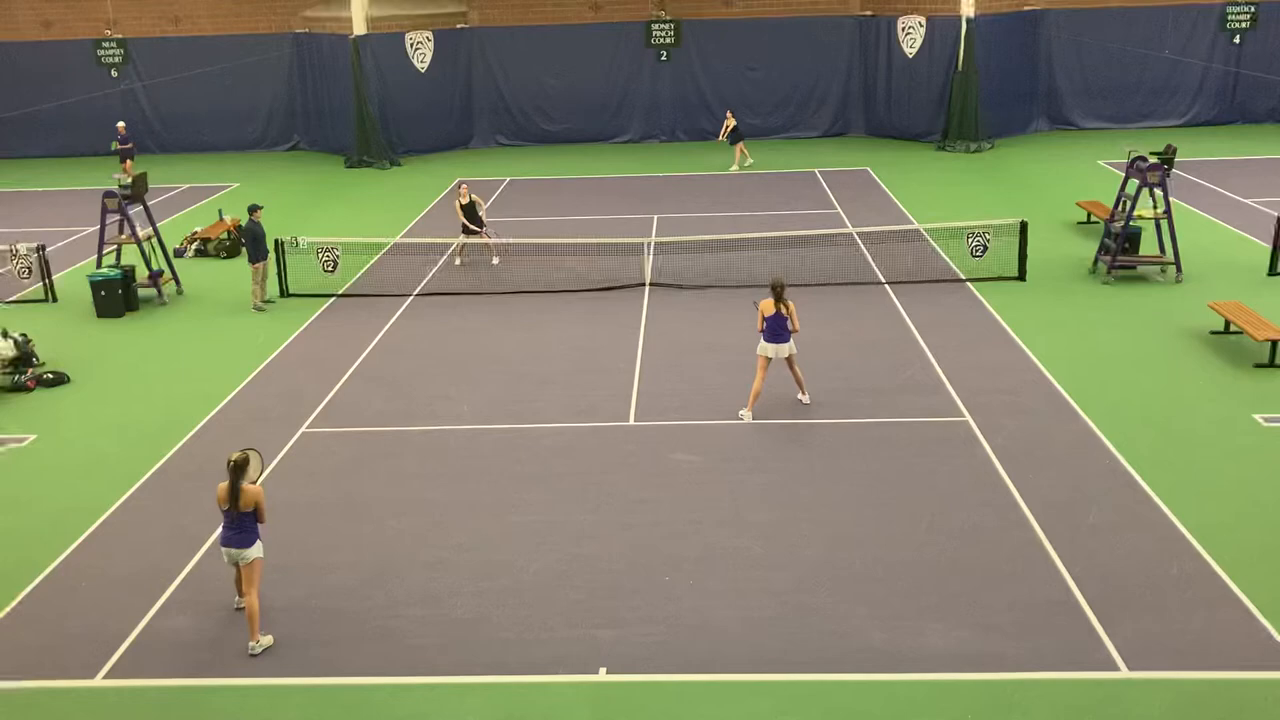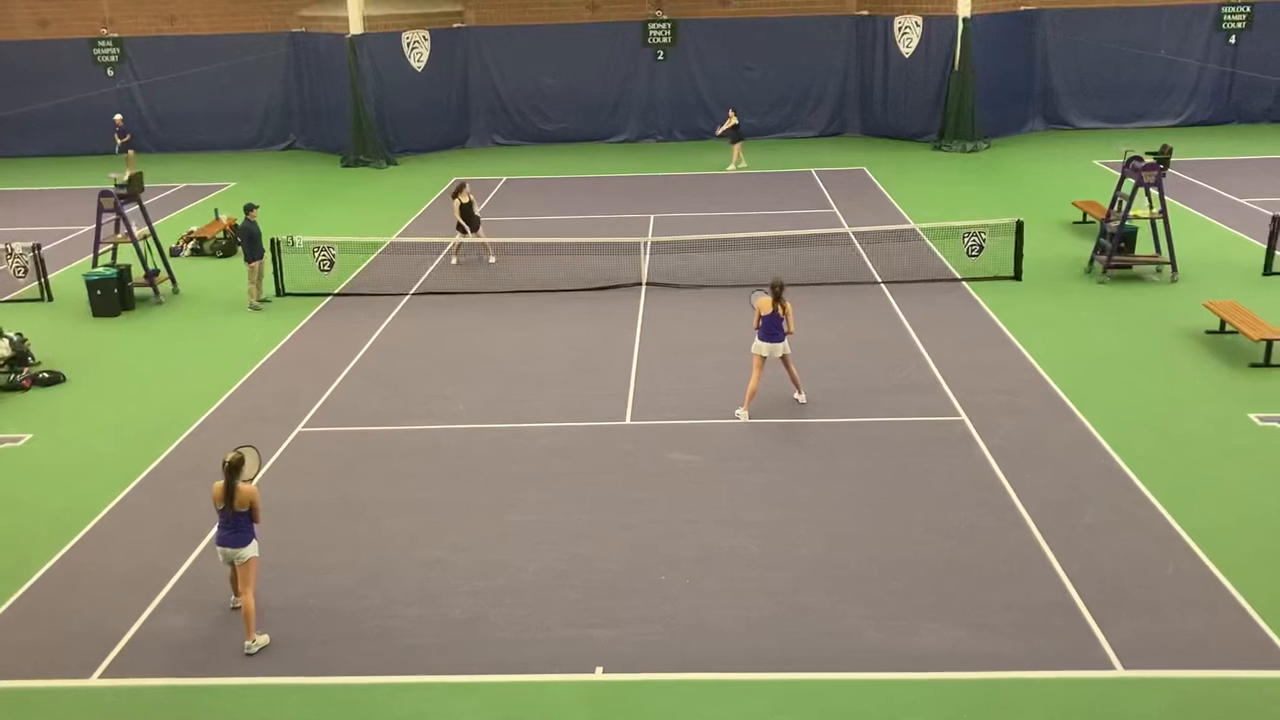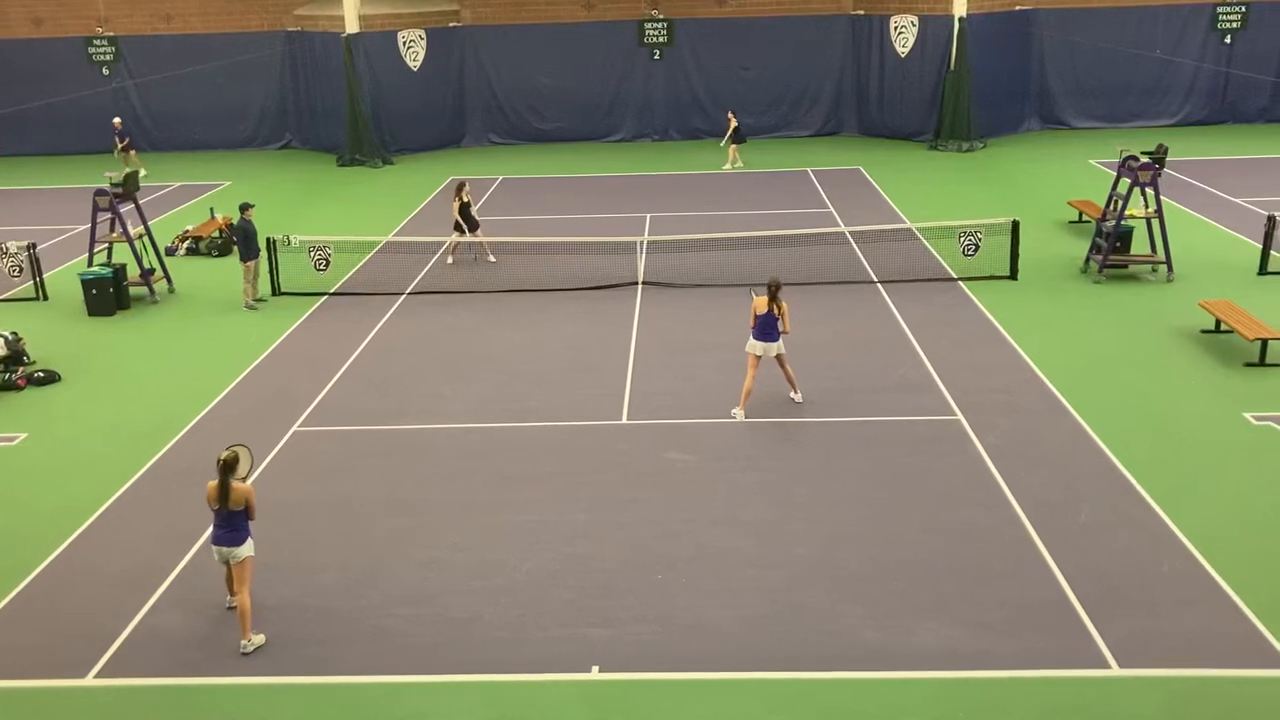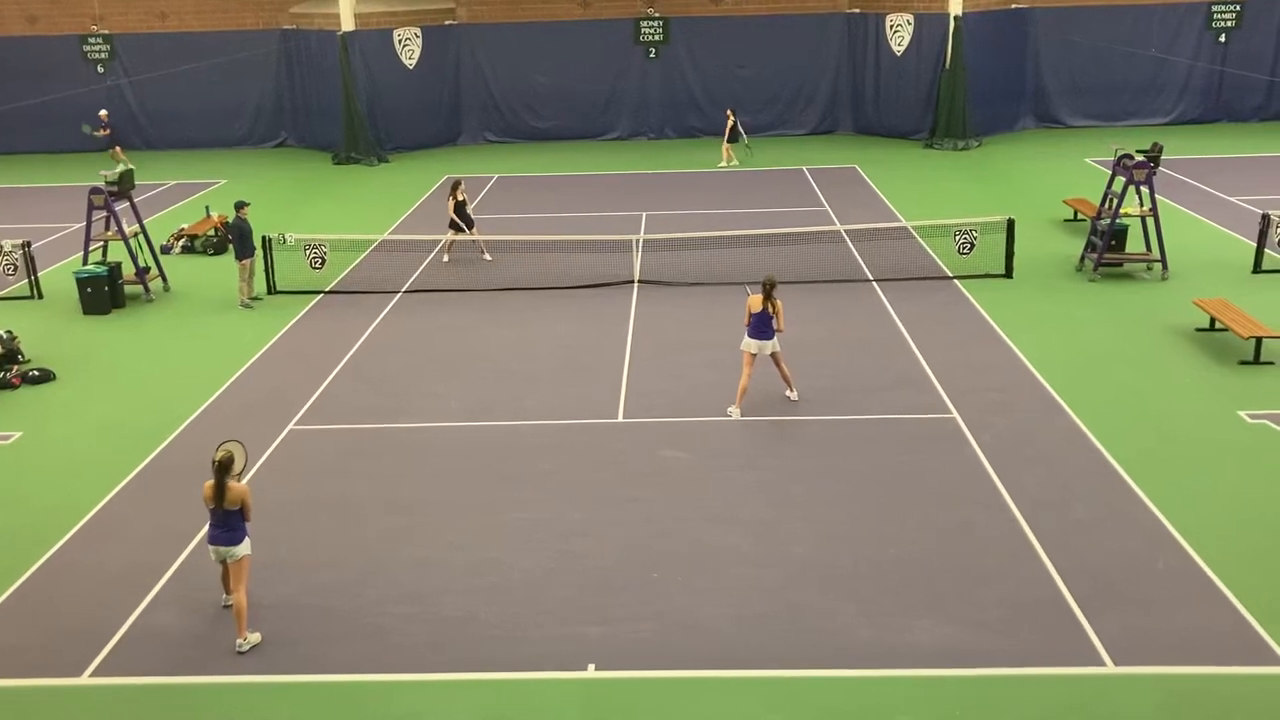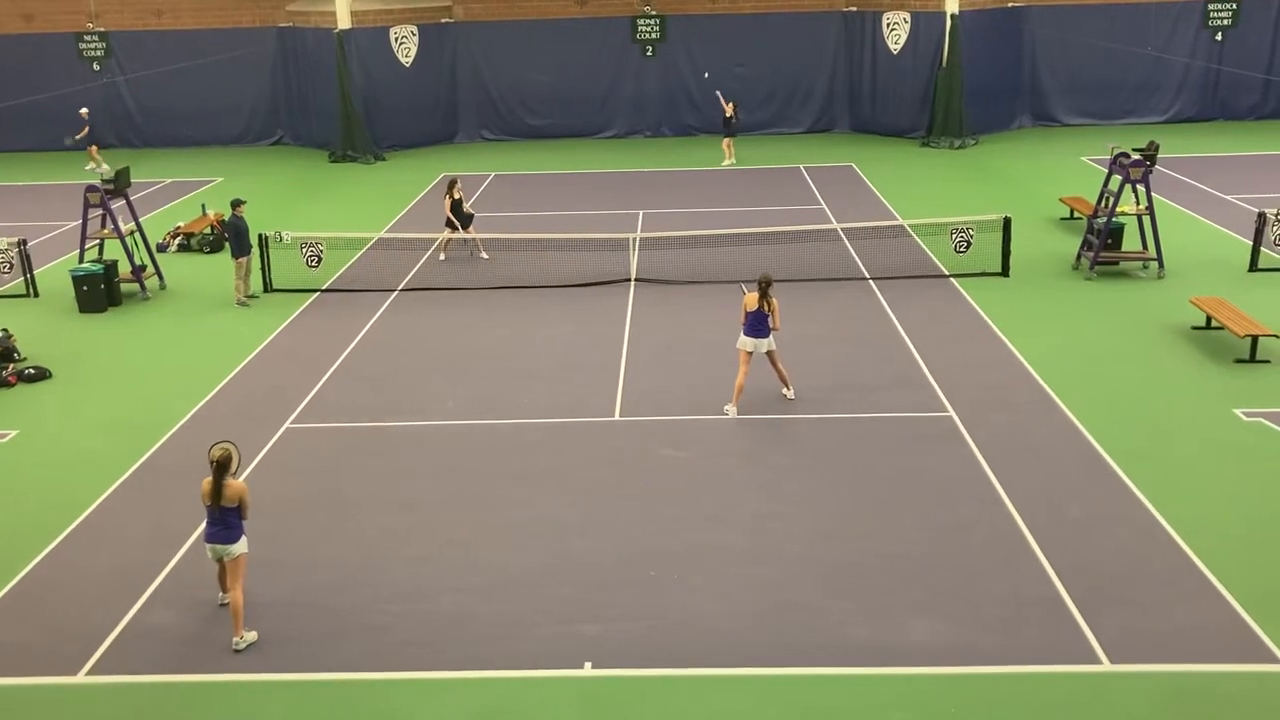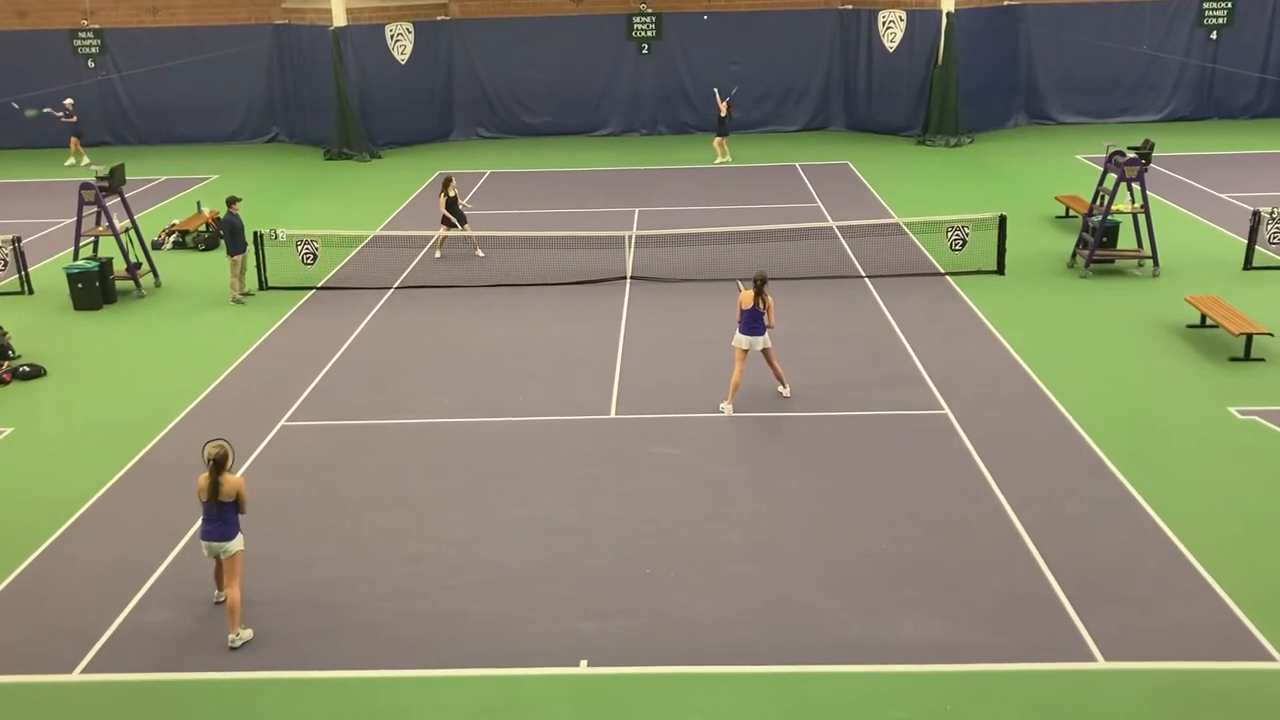
dt=0.4s
person 1, frame 1
left shoulder: (221, 489)
right shoulder: (255, 491)
right elbow: (262, 519)
left hip: (227, 544)
right hip: (248, 545)
left knee: (239, 571)
right knee: (252, 592)
left ankle: (240, 599)
right ankle: (255, 641)
person 1, frame 2
left shoulder: (216, 488)
right shoulder: (250, 491)
right elbow: (256, 519)
left hip: (222, 543)
right hip: (244, 544)
left knee: (234, 569)
right knee: (248, 592)
left ankle: (236, 598)
right ankle: (251, 640)
person 1, frame 3
left shoulder: (210, 488)
right shoulder: (245, 490)
right elbow: (252, 516)
left hip: (218, 543)
right hip: (239, 543)
left knee: (230, 568)
right knee: (243, 591)
left ankle: (232, 598)
right ankle: (247, 640)
person 1, frame 4
left shoulder: (207, 488)
right shoulder: (241, 489)
right elbow: (247, 518)
left hip: (214, 542)
right hip: (236, 542)
left knee: (226, 567)
right knee: (240, 589)
left ankle: (228, 596)
right ankle: (243, 638)
person 1, frame 5
left shoulder: (205, 485)
right shoulder: (239, 487)
right elbow: (244, 516)
left hip: (211, 540)
right hip: (233, 540)
left knee: (222, 565)
right knee: (236, 587)
left ankle: (224, 594)
right ankle: (239, 636)
person 1, frame 6
left shoulder: (202, 481)
right shoulder: (236, 482)
right elbow: (243, 510)
left hip: (207, 537)
right hip: (229, 538)
left knee: (220, 560)
right knee: (234, 584)
left ankle: (221, 592)
right ankle: (235, 634)
